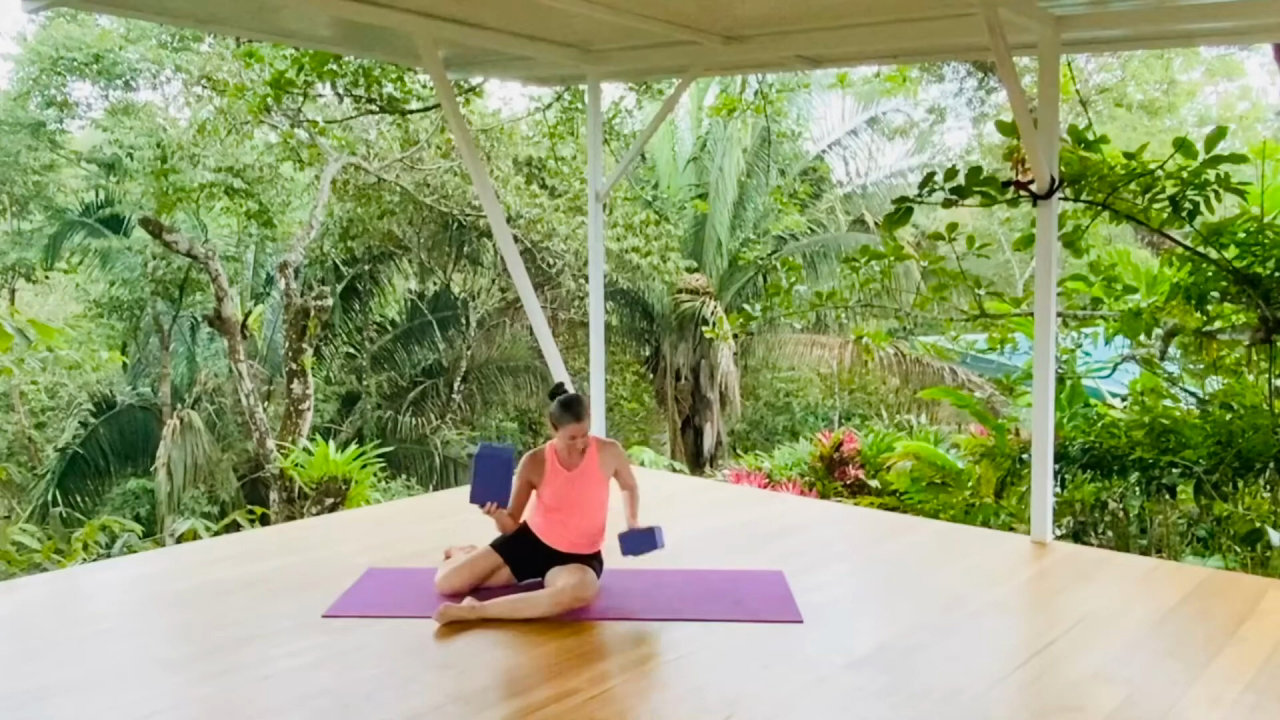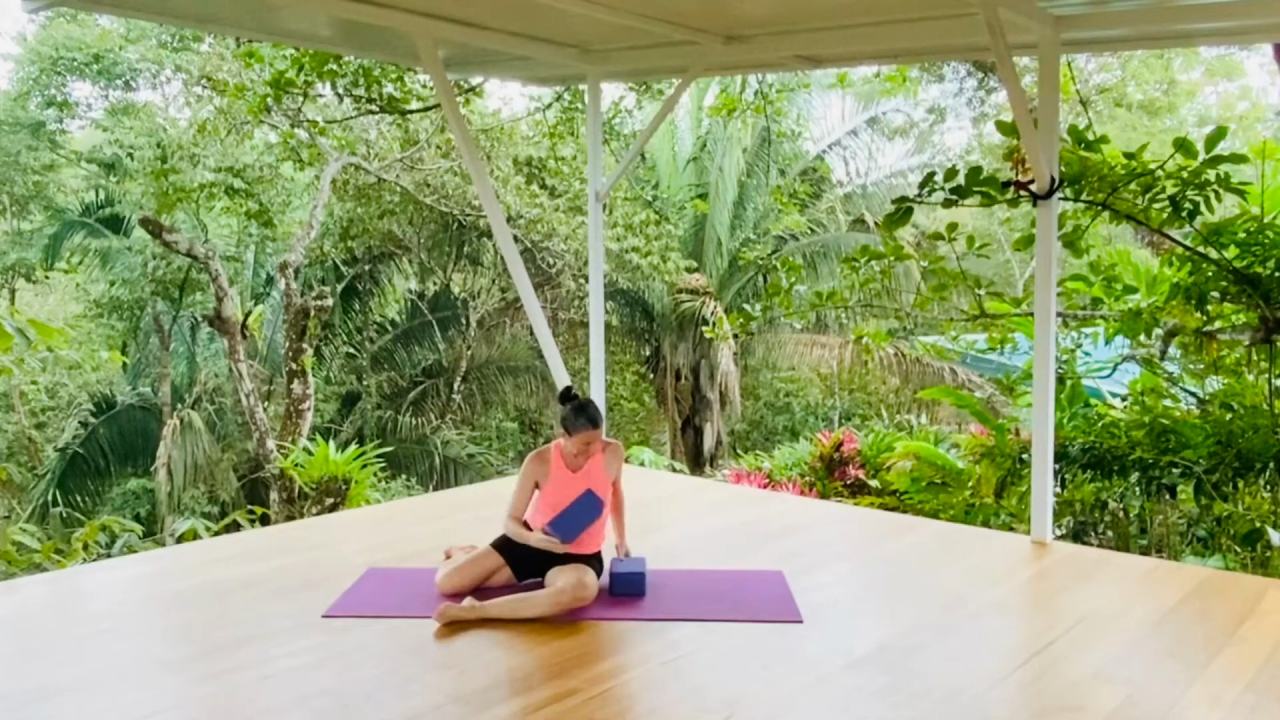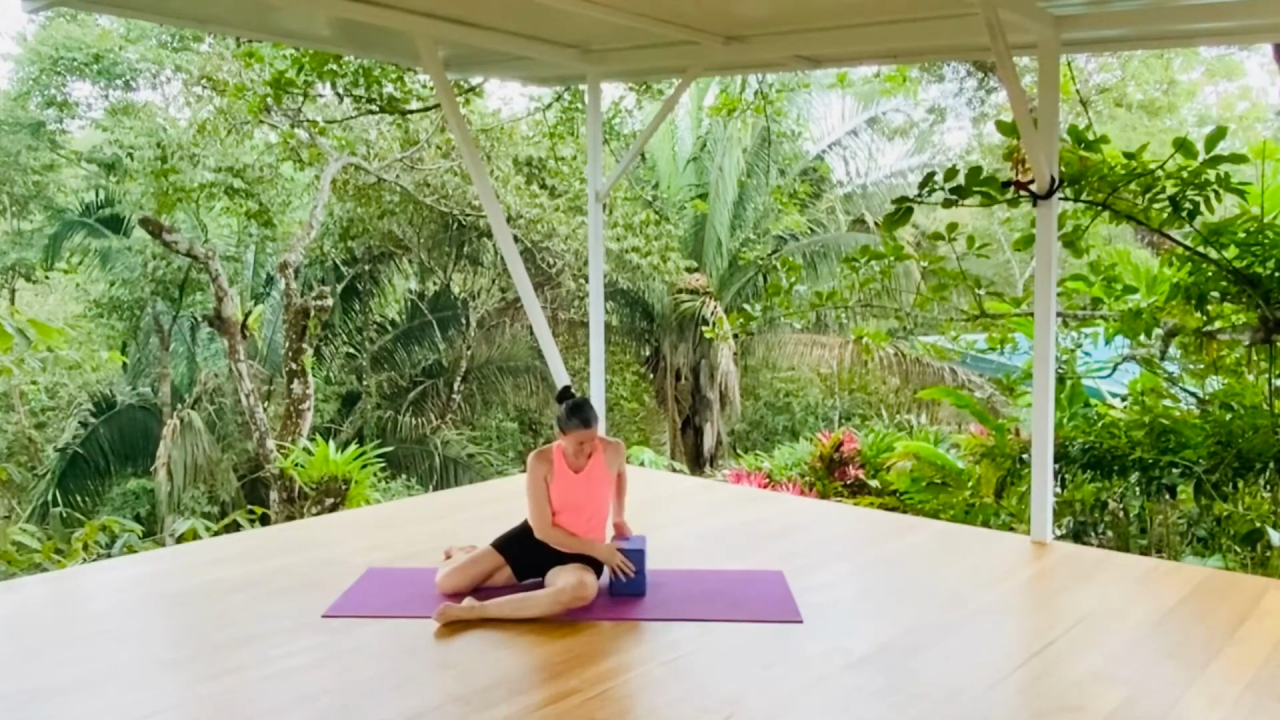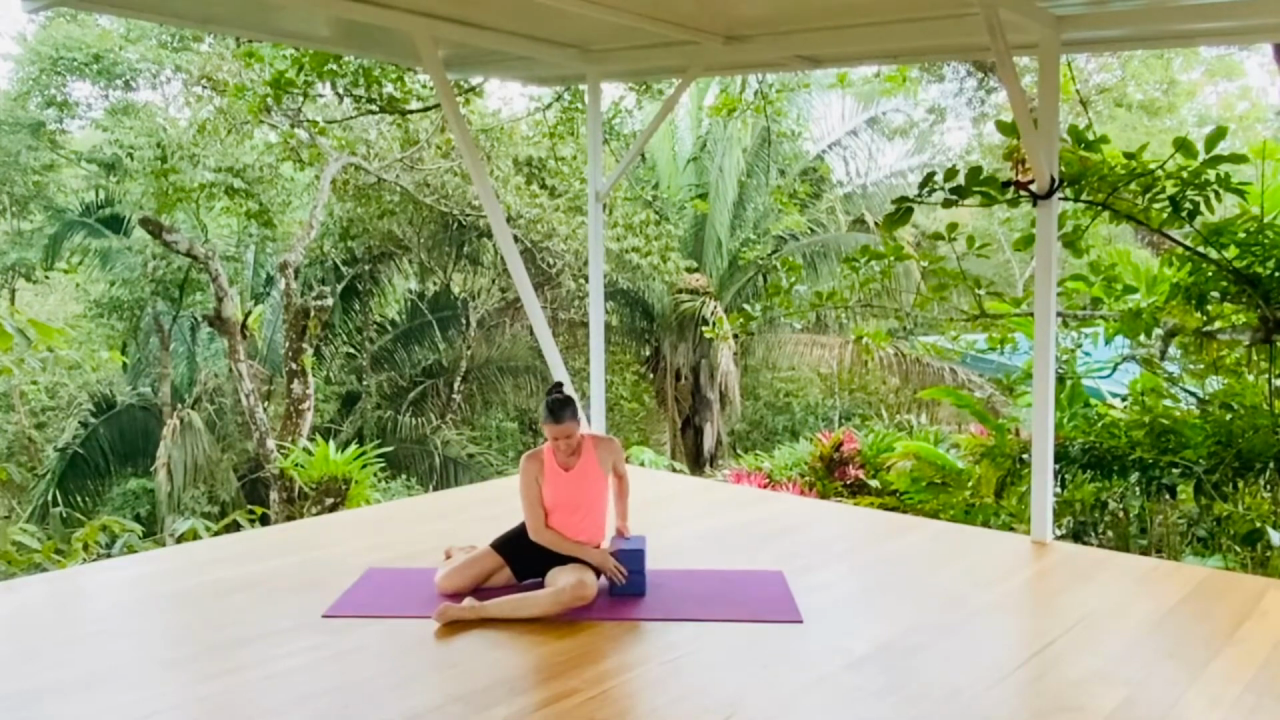
dt=1s
person 1, frame 1
left shoulder: (609, 452)
right shoulder: (534, 462)
left elbow: (631, 487)
right elbow: (510, 526)
left wrist: (632, 520)
right wrist: (498, 516)
left hip: (579, 556)
right hip: (531, 540)
left knee: (579, 591)
right knee: (446, 583)
left ankle: (476, 610)
right ankle: (469, 554)
person 1, frame 2
left shoulder: (613, 453)
right shoulder: (539, 462)
right elbow: (511, 521)
left wrist: (621, 538)
right wrist: (534, 540)
left hip: (579, 557)
right hip: (535, 543)
left knee: (581, 590)
right knee: (446, 583)
left ankle: (475, 610)
right ankle: (468, 554)
person 1, frame 3
left shoulder: (614, 451)
right shoulder: (541, 461)
right elbow: (543, 529)
left wrist: (619, 518)
right wrist: (598, 549)
left hip: (579, 556)
right hip: (533, 540)
left knee: (581, 590)
right knee: (447, 581)
left ankle: (476, 610)
right ankle: (468, 554)
person 1, frame 4
left shoulder: (607, 448)
right shoulder: (533, 463)
left elbow: (621, 476)
right elbow: (537, 531)
left wrist: (622, 520)
right wrist: (591, 554)
left hip: (578, 556)
right hip: (532, 541)
left knee: (582, 589)
right knee: (446, 582)
left ankle: (476, 610)
right ankle: (467, 554)
